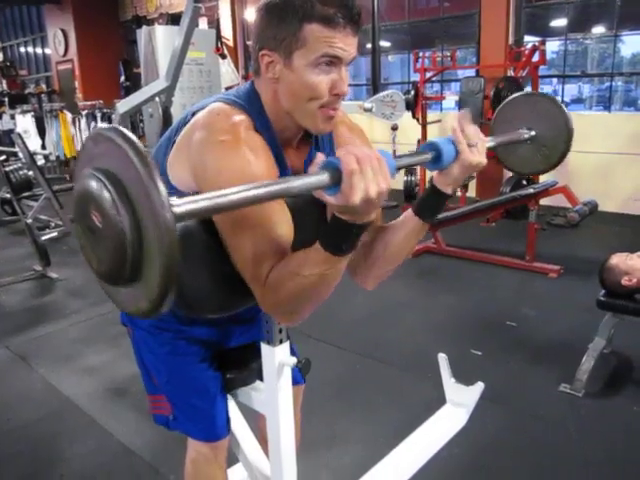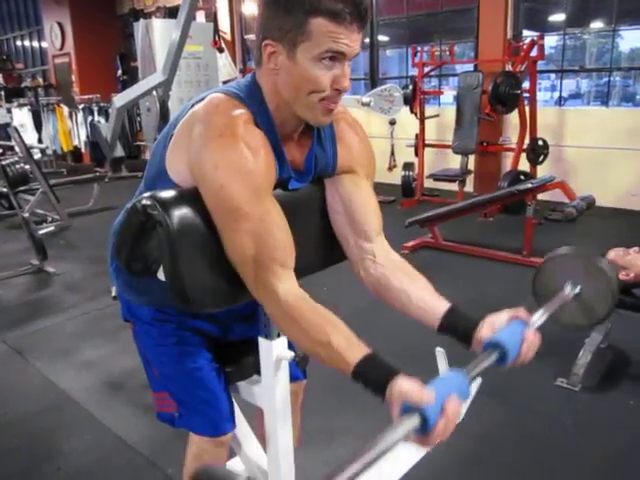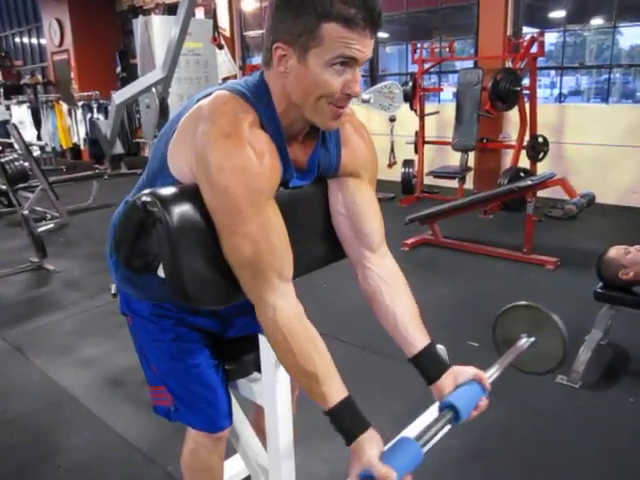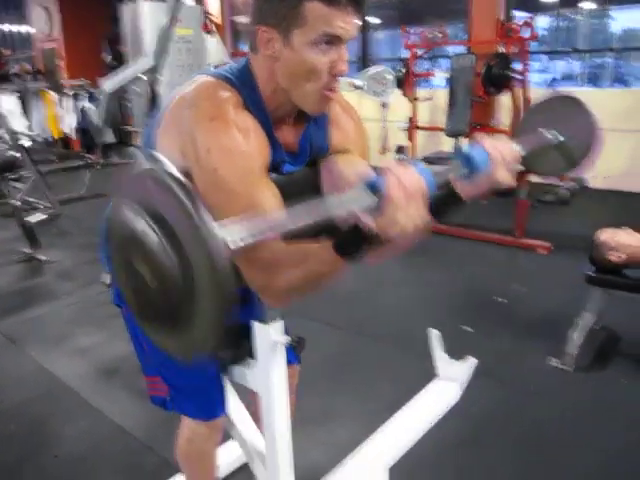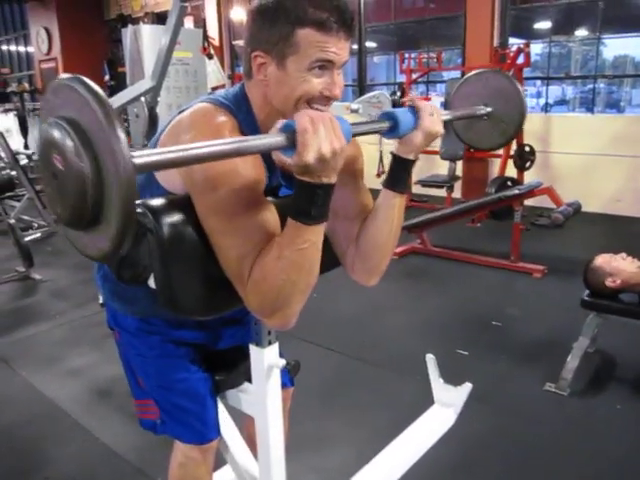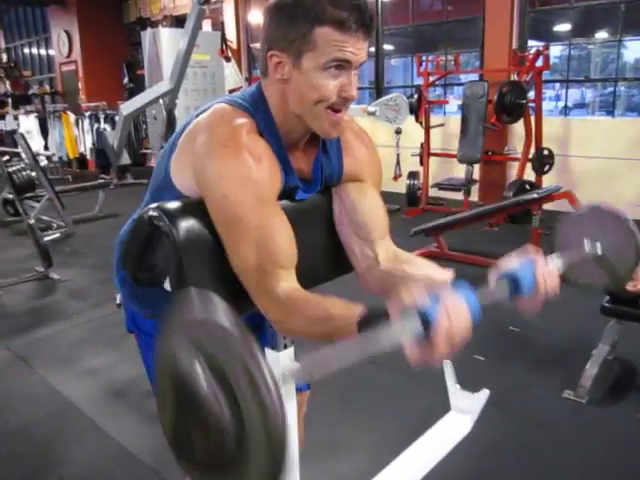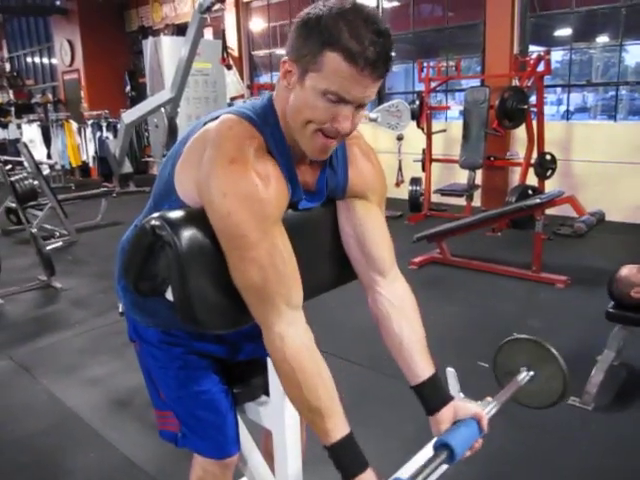
dt=0.7s
person 1, frame 1
left shoulder: (341, 139)
right shoulder: (229, 141)
left elbow: (365, 269)
right elbow: (282, 301)
left wrist: (440, 191)
right wrist: (349, 222)
left knee: (285, 389)
right knee: (210, 433)
person 1, frame 2
left shoulder: (343, 136)
right shoulder: (230, 139)
left elbow: (372, 255)
right elbow: (277, 291)
left wrist: (470, 328)
right wrist: (388, 383)
left hip: (239, 282)
right hip: (163, 290)
left knee: (286, 385)
right knee: (214, 429)
person 1, frame 3
left shoulder: (348, 138)
right shoulder: (234, 139)
left elbow: (373, 259)
right elbow: (274, 299)
left wrist: (437, 371)
right wrist: (355, 432)
left hip: (238, 275)
right hip: (162, 284)
right knee: (210, 423)
person 1, frame 4
left shoulder: (335, 118)
right shoulder: (219, 119)
left elbow: (365, 231)
right elbow: (270, 275)
left wrist: (457, 192)
right wrist: (365, 231)
left hip: (230, 264)
left knee: (279, 368)
right knee: (206, 411)
person 1, frame 5
left shoulder: (327, 138)
right shoulder: (214, 138)
left elbow: (365, 269)
right elbow: (276, 309)
left wrist: (404, 162)
right wrist: (315, 187)
left hip: (226, 289)
right hip: (151, 300)
left knee: (273, 391)
right knee: (198, 436)
person 1, frame 6
left shoulder: (348, 144)
right shoulder: (234, 147)
left elbow: (376, 260)
right elbow: (278, 296)
right wrist: (393, 324)
left hip: (242, 291)
right hip: (170, 299)
left knee: (290, 394)
person 1, frame 7
left shoulder: (355, 160)
right shoulder: (238, 161)
left elbow: (385, 283)
right elbow: (284, 325)
left wrist: (438, 401)
left hip: (247, 300)
right hip: (170, 308)
left knee: (292, 403)
